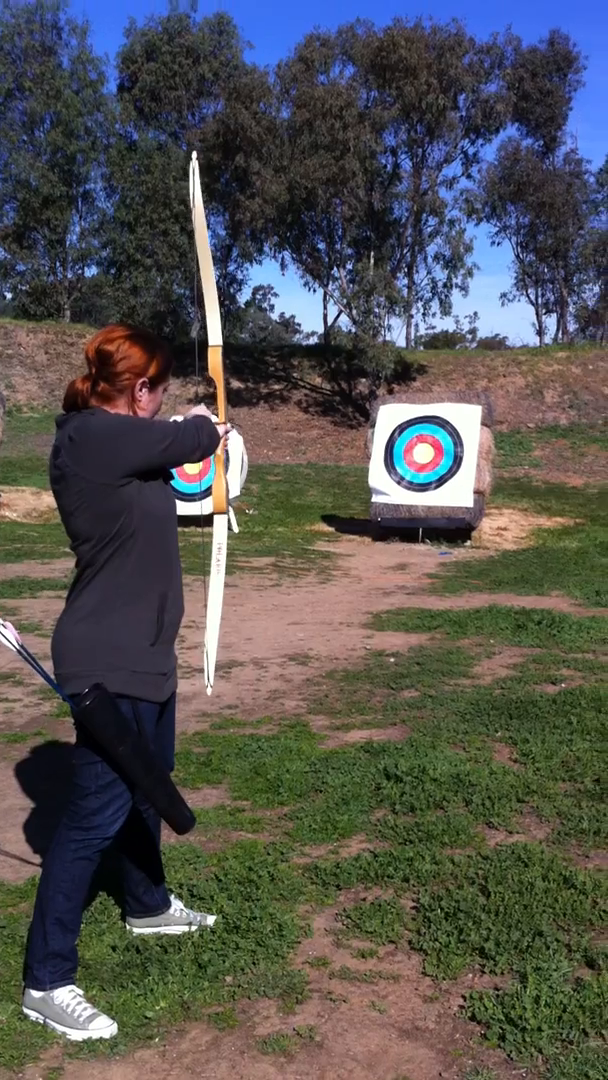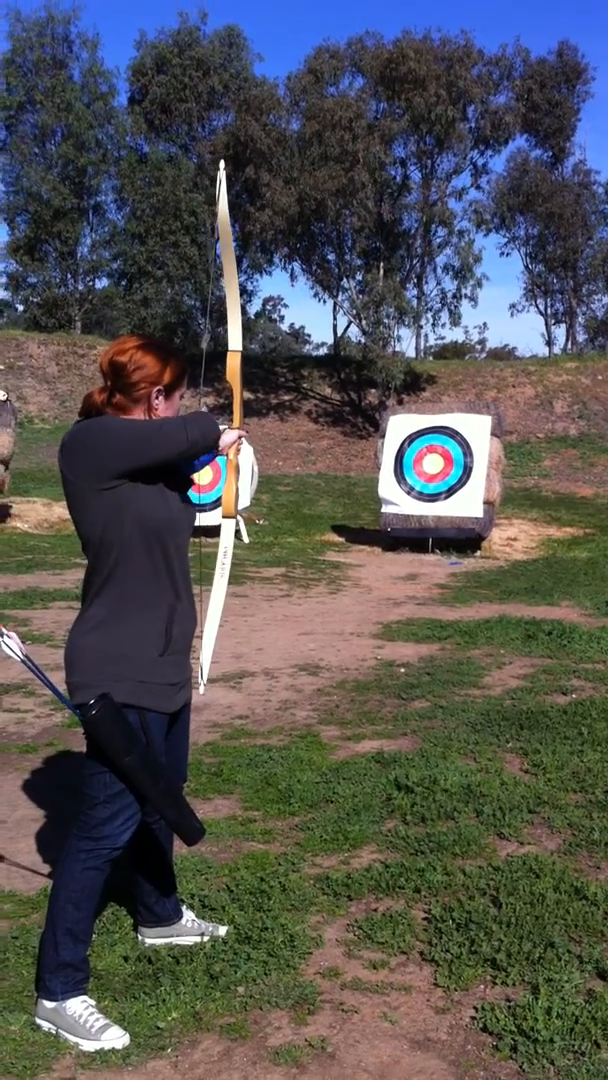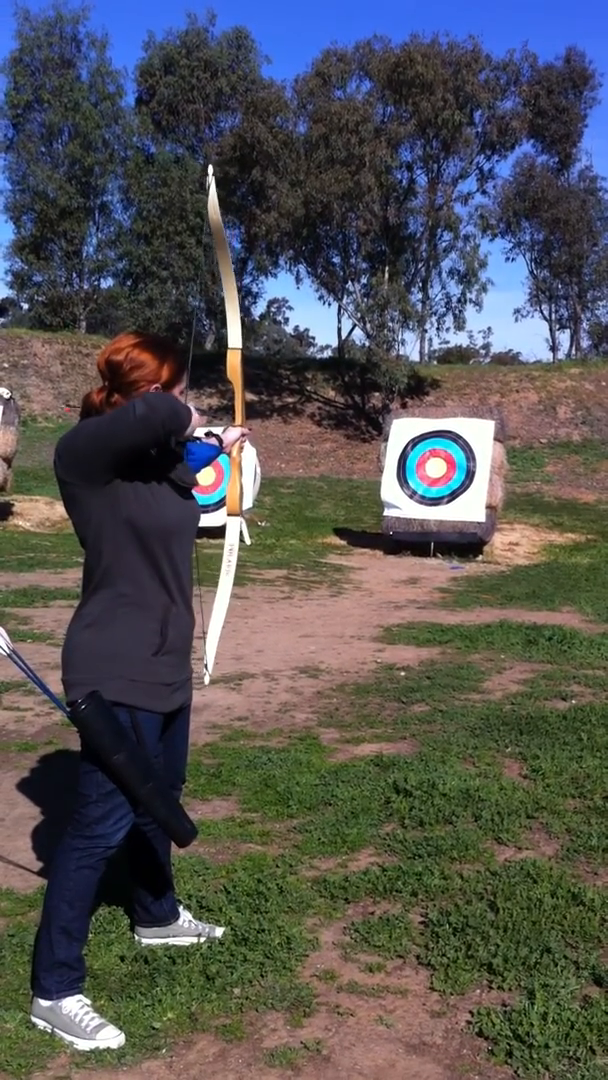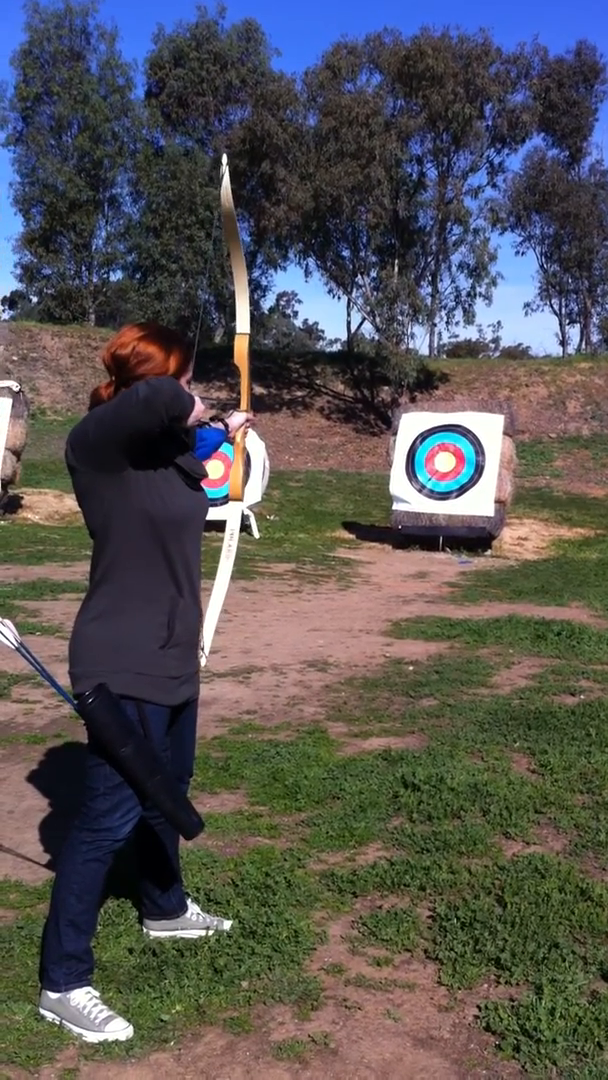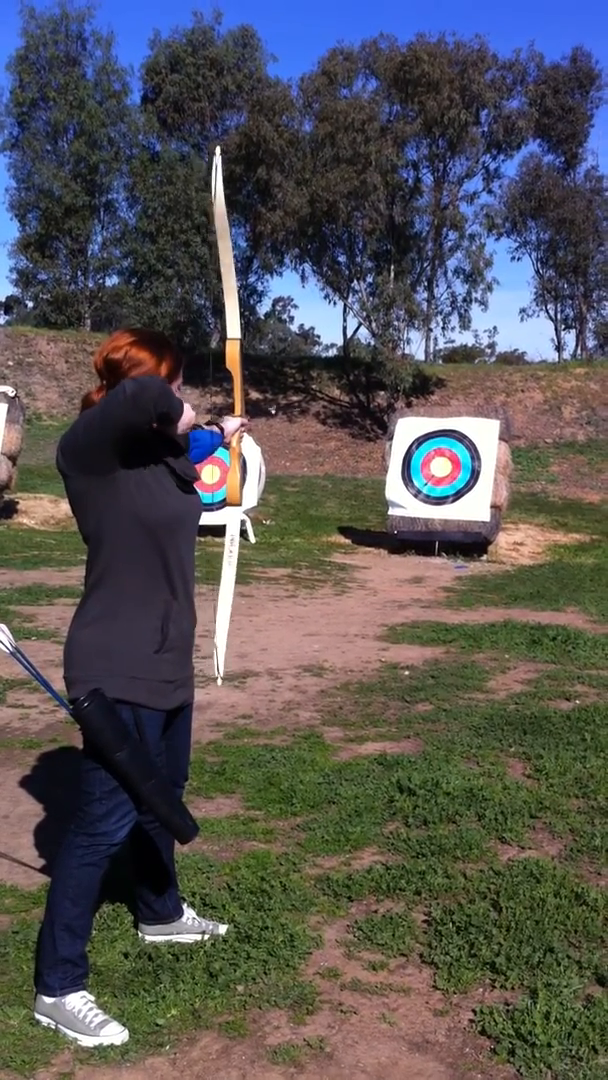
dt=1s
person 1, frame 1
left shoulder: (112, 441)
right shoulder: (93, 438)
right elbow: (191, 439)
left wrist: (193, 434)
right wrist: (205, 427)
left hip: (141, 652)
right hip: (110, 662)
left knee: (145, 786)
right knee: (97, 811)
left ankle: (148, 905)
right ankle: (45, 982)
person 1, frame 2
left shoulder: (151, 461)
right shoulder: (89, 446)
right elbow: (196, 430)
left wrist: (210, 450)
right wrist: (210, 433)
left hip: (160, 661)
right hip: (119, 672)
left knee: (158, 796)
right knee: (108, 820)
left ankle: (160, 916)
right ankle: (59, 993)
person 1, frame 3
left shoulder: (157, 457)
right shoulder: (82, 451)
right elbow: (155, 417)
left wrist: (216, 447)
right wrist: (185, 421)
left hip: (162, 661)
right hip: (115, 671)
right knee: (101, 820)
left ankle: (157, 916)
right ankle: (54, 991)
person 1, frame 4
left shoulder: (168, 448)
right shoulder: (95, 443)
right elbow: (156, 400)
left wrist: (221, 430)
right wrist: (190, 410)
left hip: (169, 654)
right hip: (122, 664)
right knee: (109, 814)
left ankle: (165, 909)
right ankle: (62, 984)
person 1, frame 5
left shoulder: (160, 450)
right shoulder: (88, 448)
right elbow: (139, 395)
left wrist: (214, 435)
right wrist: (173, 413)
left hip: (163, 658)
right hip: (117, 668)
right knee: (105, 818)
left ankle: (160, 913)
right ankle: (57, 987)
